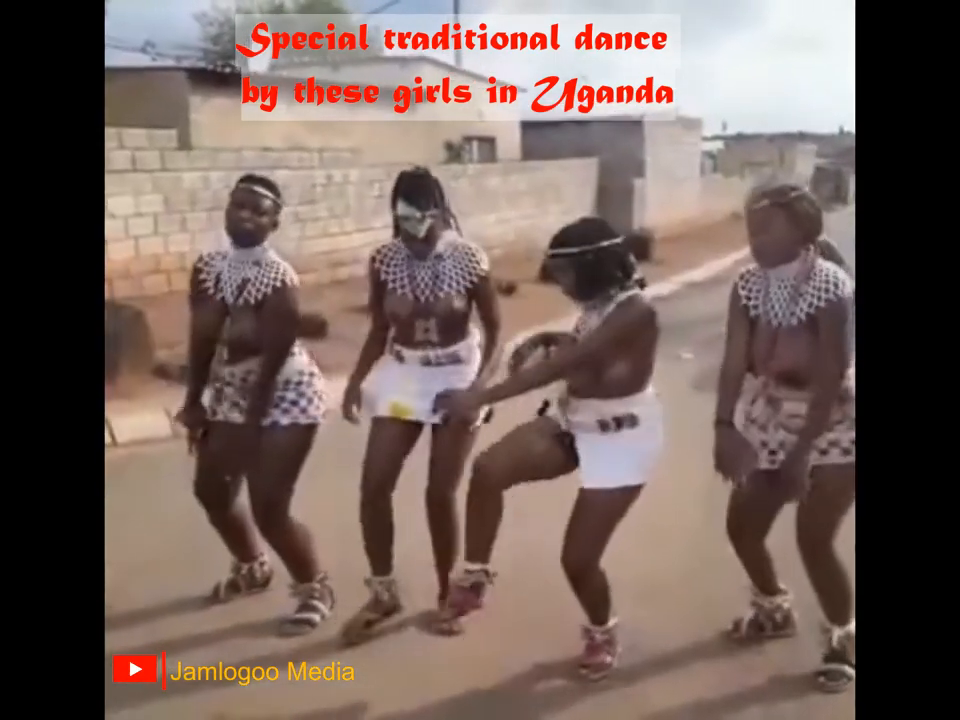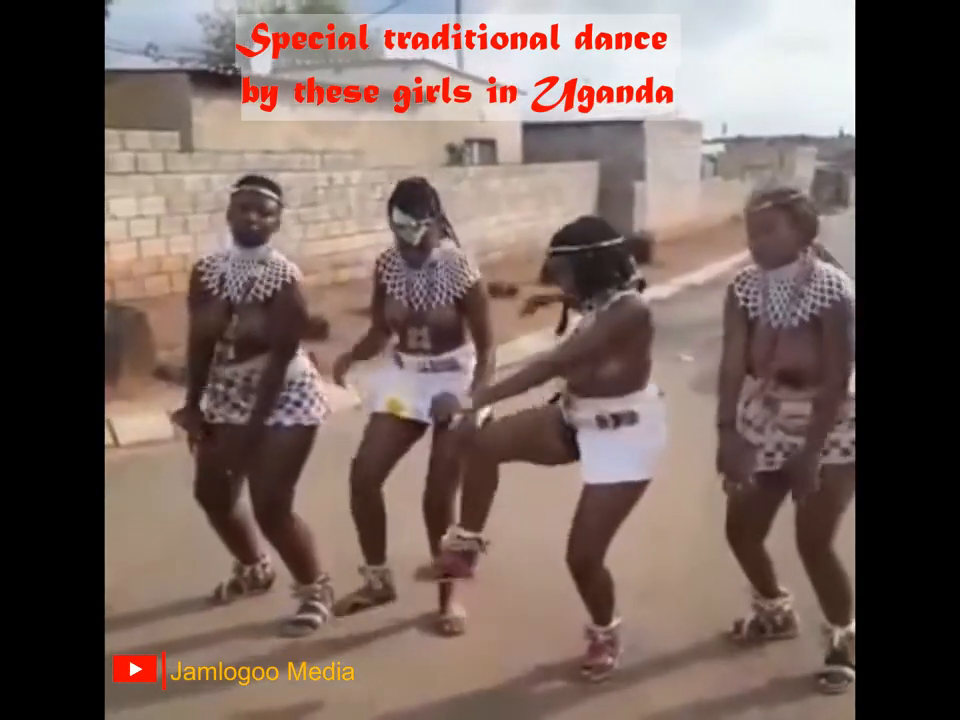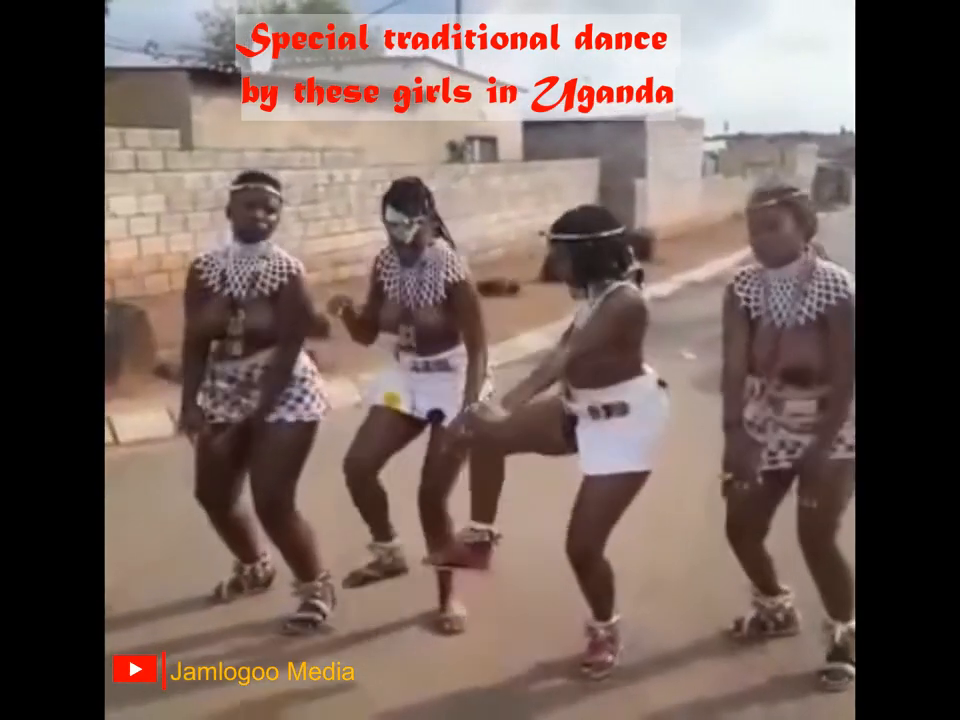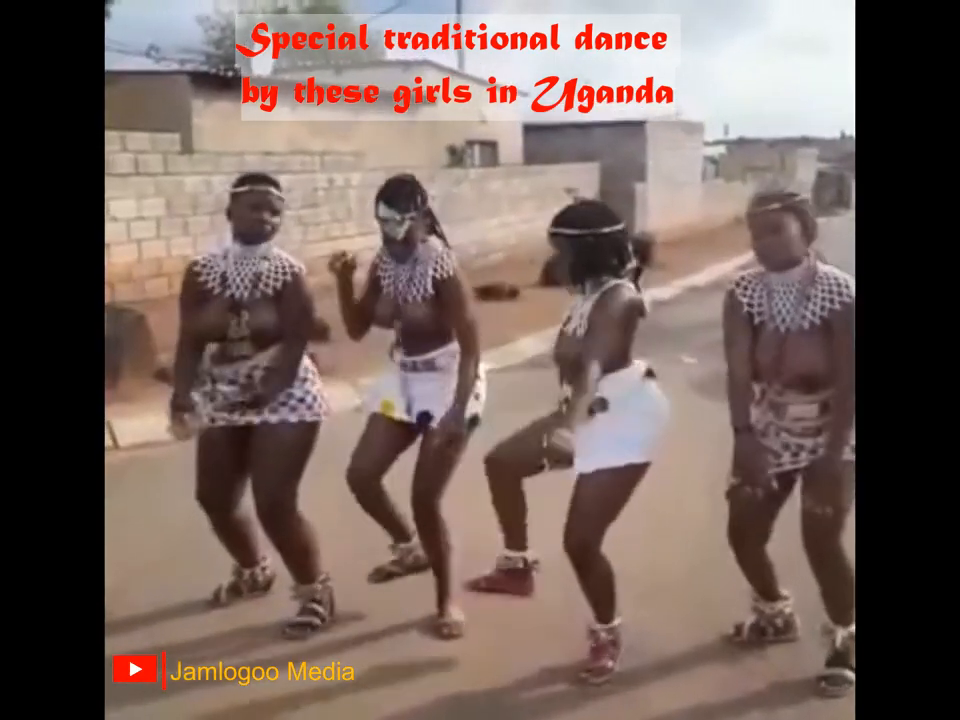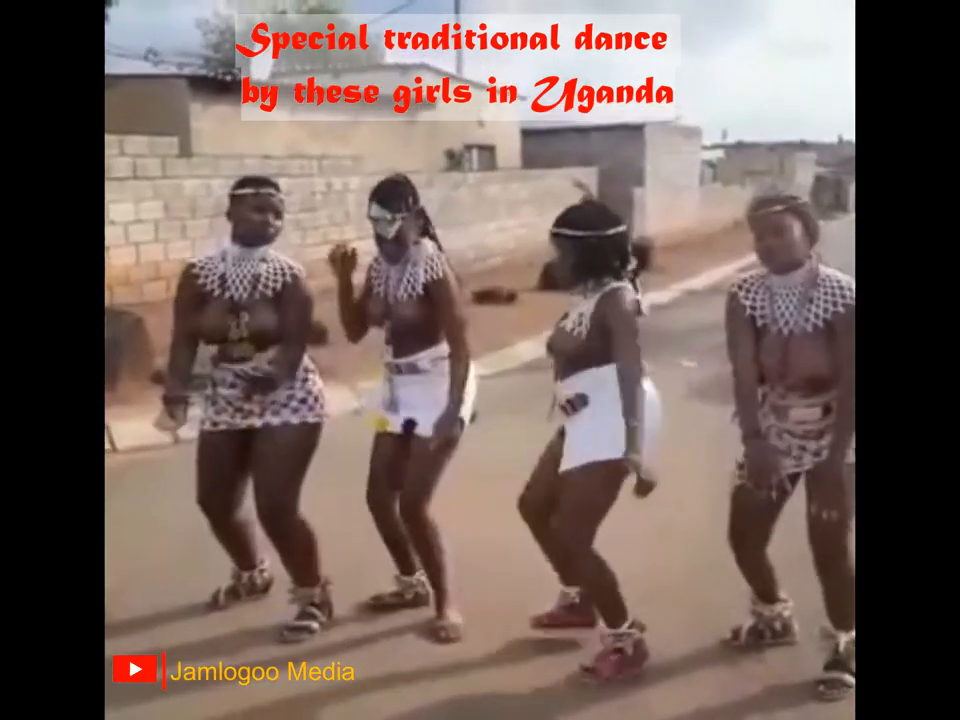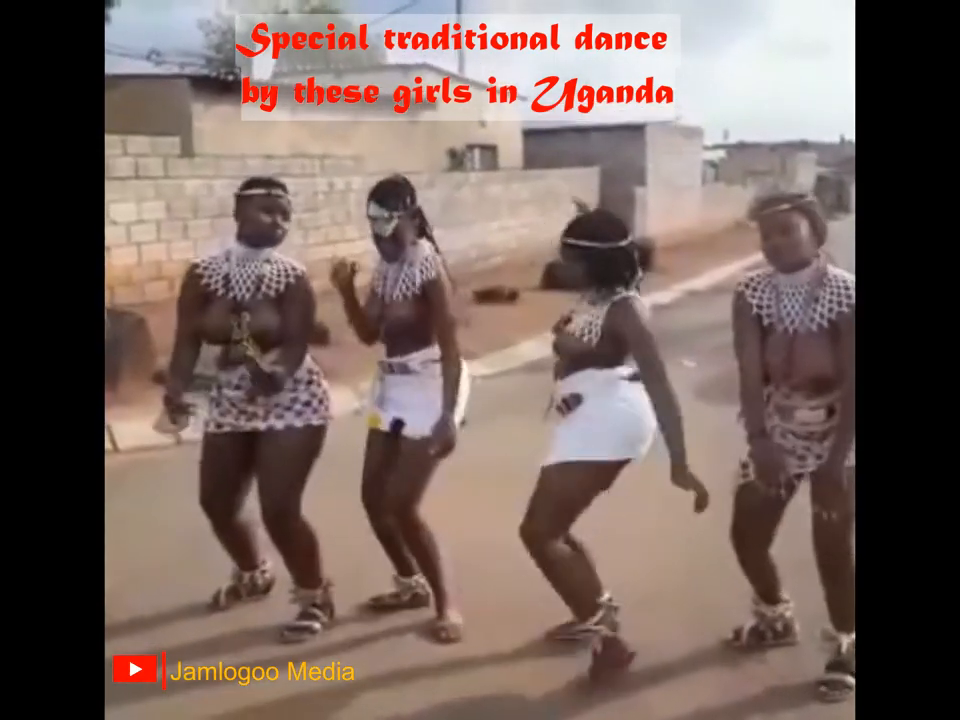
dt=0.1s
person 1, frame 1
left shoulder: (831, 288)
right shoulder: (748, 285)
left elbow: (830, 379)
right elbow: (735, 359)
left wrist: (803, 454)
right wrist: (725, 428)
left hip: (833, 427)
right hip: (773, 421)
left knee: (813, 539)
right knee: (742, 525)
left ankle: (844, 638)
right ankle: (774, 610)
person 1, frame 2
left shoulder: (832, 289)
right shoulder: (743, 287)
left elbow: (837, 379)
right elbow: (733, 361)
left wrist: (810, 454)
right wrist: (727, 431)
left hip: (830, 430)
right hip: (767, 426)
left knee: (814, 541)
right knee: (741, 528)
left ankle: (845, 638)
right ankle: (775, 611)
person 1, frame 3
left shoulder: (835, 287)
right shoulder: (743, 287)
left elbow: (844, 375)
right elbow: (735, 361)
left wrist: (821, 449)
right wrist: (734, 432)
left hip: (831, 426)
right hip: (769, 423)
left knee: (817, 536)
right knee: (741, 526)
left ankle: (846, 635)
right ankle: (776, 609)
person 1, frame 4
left shoulder: (838, 290)
right shoulder: (743, 293)
left elbow: (848, 379)
right elbow: (739, 369)
left wrist: (833, 453)
right wrist: (744, 438)
left hip: (830, 429)
right hip: (768, 428)
left knee: (821, 540)
right knee: (742, 532)
left ankle: (846, 640)
right ankle: (776, 613)
person 1, frame 5
left shoulder: (840, 293)
right shoulder: (744, 295)
left elbow: (850, 381)
right elbow: (744, 372)
left wrist: (835, 456)
right wrist: (753, 441)
left hip: (832, 431)
right hip: (772, 430)
left knee: (829, 544)
right knee: (743, 533)
left ankle: (847, 644)
right ankle: (774, 616)
person 1, frame 6
left shoulder: (846, 293)
right shoulder: (752, 293)
left elbow: (853, 383)
right elbow: (750, 371)
left wrist: (837, 458)
right wrist: (759, 440)
left hip: (836, 433)
right hip: (776, 430)
left knee: (832, 547)
right knee: (746, 534)
left ankle: (848, 646)
right ankle: (776, 618)
person 2, frame 1
left shoulder: (635, 311)
right shoulder: (597, 303)
left elbow: (563, 363)
left wrist: (481, 396)
right wrist: (540, 338)
left hip: (622, 438)
right hip: (573, 421)
left knee: (578, 557)
right knee: (487, 469)
left ankle: (602, 635)
right ankle: (473, 581)
person 2, frame 2
left shoulder: (628, 311)
right shoulder: (601, 302)
left elbow: (557, 362)
left wrist: (480, 399)
left hip: (626, 434)
right hip: (580, 417)
left knee: (583, 554)
right knee: (484, 441)
left ankle: (605, 635)
right ankle: (463, 548)
person 2, frame 3
left shoulder: (623, 302)
right shoulder: (600, 290)
left elbow: (567, 357)
left wrist: (507, 406)
left hip: (626, 425)
right hip: (583, 410)
left knee: (583, 545)
right knee: (487, 434)
left ankle: (605, 632)
right ankle: (477, 541)
person 2, frame 4
left shoulder: (616, 298)
right shoulder: (600, 288)
left elbow: (592, 364)
left wrist: (566, 430)
left hip: (622, 417)
right hip: (590, 413)
left knee: (580, 541)
right knee: (502, 461)
left ankle: (608, 635)
right ankle: (517, 567)
person 2, frame 5
left shoulder: (615, 301)
right shoulder: (596, 289)
left elbow: (629, 370)
left wrist: (635, 448)
left hip: (610, 417)
right hip: (587, 414)
left knee: (571, 538)
right knee: (534, 505)
left ankle: (624, 640)
right ankle: (578, 600)
person 2, frame 6
left shoulder: (624, 310)
right shoulder: (597, 295)
left elbow: (658, 383)
left wrist: (678, 461)
left hip: (606, 419)
right hip: (592, 420)
left knee: (538, 532)
right knee: (551, 529)
left ankle: (607, 640)
right ankle: (596, 614)
person 3, frame 1
left shoulder: (468, 258)
right shoulder: (384, 260)
left elbow: (493, 328)
right elbow: (380, 331)
left wrist: (481, 382)
right wrist: (355, 381)
left hip: (457, 378)
right hip: (402, 376)
left knee: (440, 494)
right knee: (374, 482)
left ankle: (448, 593)
right ankle: (383, 594)
person 3, frame 2
left shoulder: (461, 269)
right shoulder: (387, 266)
left elbow: (485, 346)
right elbow: (380, 333)
right wrist: (351, 356)
left hip: (456, 383)
right hip: (404, 380)
left knee: (437, 499)
right knee: (362, 476)
left ankle: (448, 597)
right ankle: (377, 580)
person 3, frame 3
left shoulder: (451, 267)
right shoulder: (385, 264)
left elbow: (477, 346)
right elbow: (367, 332)
left wrist: (468, 410)
right wrist: (347, 312)
left hip: (453, 382)
right hip: (405, 379)
left knee: (432, 495)
right knee: (357, 465)
left ankle: (448, 596)
right ankle: (388, 552)
person 3, frame 4
left shoulder: (441, 265)
right shoulder: (383, 263)
left elbow: (470, 342)
right elbow: (356, 329)
left wrist: (460, 408)
right wrist: (344, 282)
left hip: (448, 384)
right hip: (404, 381)
left knee: (425, 497)
right knee: (360, 475)
left ankle: (447, 600)
right ankle: (408, 548)
person 3, frame 5
left shoulder: (432, 267)
right shoulder: (380, 265)
left elbow: (459, 345)
right elbow: (355, 330)
left wrist: (454, 412)
right wrist: (344, 277)
left hip: (437, 388)
right hip: (397, 387)
left knee: (412, 504)
right knee: (378, 497)
left ankle: (445, 603)
right ankle: (412, 583)
person 3, frame 6
left shoulder: (428, 268)
right shoulder: (386, 266)
left elbow: (450, 347)
right elbow: (369, 334)
left wrist: (450, 416)
right wrist: (346, 291)
left hip: (428, 390)
right hip: (392, 389)
left knee: (402, 505)
right knee: (373, 496)
left ankle: (444, 603)
right ankle: (411, 584)
person 4, frame 1
left shoulder: (278, 282)
right shoulder: (206, 268)
left elbow: (273, 361)
right elbow: (202, 340)
left wrist: (249, 429)
right wrist: (194, 401)
left hip: (284, 397)
right hip: (231, 394)
left knee: (268, 506)
right knee: (211, 490)
left ankle: (314, 589)
right ankle: (251, 567)
person 4, frame 2
left shoulder: (284, 279)
right shoulder: (206, 271)
left elbow: (281, 357)
right elbow: (200, 343)
left wrist: (252, 425)
right wrist: (193, 404)
left hip: (283, 399)
right hip: (226, 398)
left knee: (271, 505)
right knee: (212, 495)
left ankle: (316, 590)
right ankle: (254, 569)
person 4, frame 3
left shoulder: (287, 273)
right shoulder: (204, 270)
left elbow: (288, 349)
right elbow: (196, 340)
left wrist: (257, 413)
right wrist: (189, 402)
left hip: (285, 396)
right hip: (225, 395)
left knee: (273, 503)
right knee: (212, 494)
left ankle: (317, 588)
right ankle: (254, 567)
person 4, frame 4
left shoulder: (288, 274)
right shoulder: (202, 272)
left elbow: (294, 344)
right elbow: (191, 339)
left wrist: (267, 390)
right wrist: (182, 395)
left hip: (284, 398)
right hip: (224, 397)
left knee: (274, 504)
right knee: (213, 498)
left ankle: (316, 592)
right ankle: (253, 571)
person 4, frame 5
left shoulder: (287, 276)
right shoulder: (199, 274)
left elbow: (294, 343)
right elbow: (185, 339)
left wrist: (272, 378)
right wrist: (174, 390)
left hip: (286, 399)
right hip: (226, 400)
left knee: (275, 507)
right knee: (214, 501)
left ankle: (313, 596)
right ankle: (252, 574)
person 4, frame 6
left shoulder: (292, 278)
right shoulder: (203, 275)
left elbow: (296, 345)
right elbow: (187, 341)
left wrist: (275, 376)
right wrist: (174, 393)
left hip: (290, 402)
right hip: (230, 402)
left knee: (279, 509)
right knee: (216, 503)
left ankle: (316, 597)
right ankle: (253, 574)
